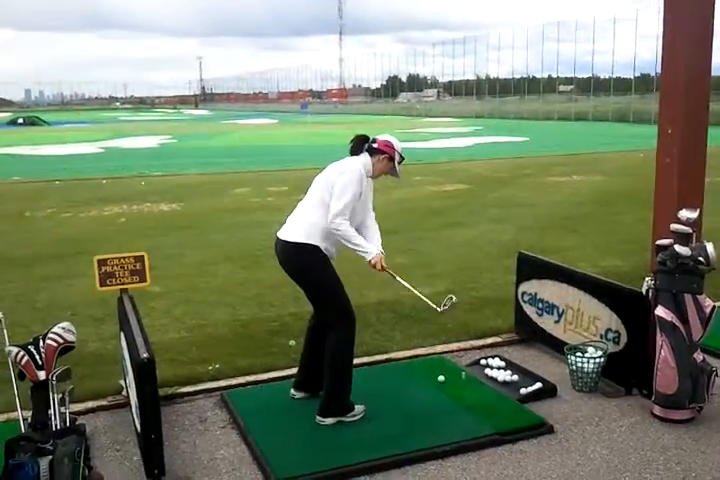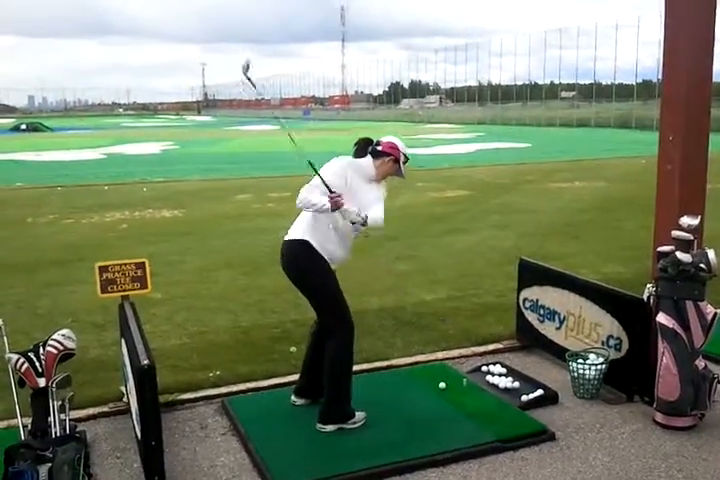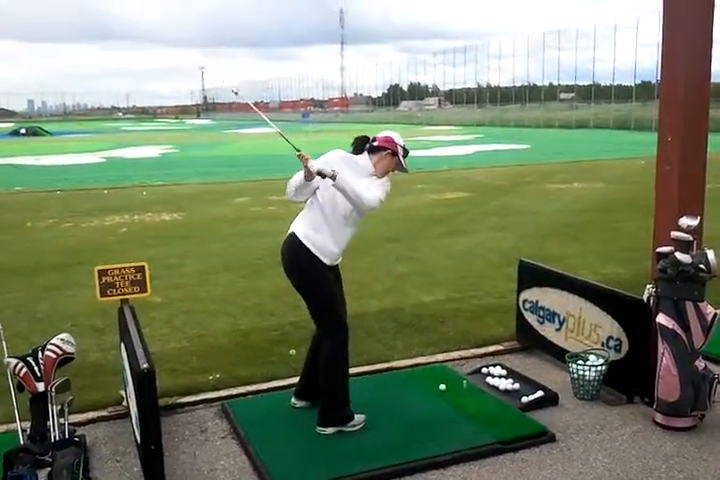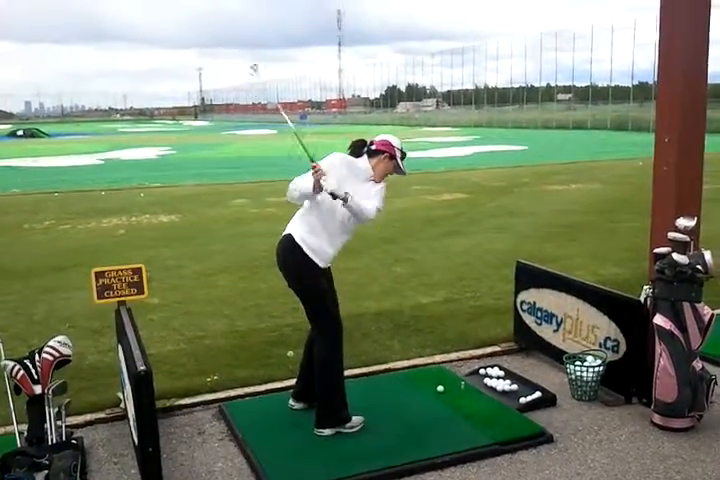
dt=0.2s
person 1, frame 1
left shoulder: (360, 176)
right shoulder: (353, 171)
left elbow: (368, 220)
right elbow: (337, 224)
left wrist: (378, 251)
right wrist: (369, 252)
left hip: (293, 244)
right hip: (303, 248)
left knee: (326, 312)
right knee: (342, 320)
left ankle: (307, 383)
right ankle: (334, 407)
person 1, frame 2
left shoulder: (376, 187)
right shoulder: (346, 166)
left elbow: (376, 217)
right elbow: (304, 199)
left wrist: (354, 214)
right wrist: (329, 205)
left hip: (317, 255)
right hip: (303, 250)
left knee: (329, 319)
right knee: (341, 326)
left ankle: (308, 390)
right ankle: (335, 414)
person 1, frame 3
left shoulder: (380, 183)
right shoulder: (338, 159)
left elbow: (367, 202)
right elbow: (294, 193)
left wrist: (332, 177)
right wrist: (308, 175)
left hip: (326, 258)
right hip: (302, 250)
left knee: (330, 321)
right knee: (335, 327)
left ankle: (307, 392)
right ankle: (334, 416)
person 1, frame 4
left shoulder: (377, 188)
right shoulder: (340, 163)
left elbow: (366, 212)
right elbow: (294, 193)
left wrist: (340, 192)
right wrist: (314, 184)
left hip: (318, 258)
right hip: (297, 250)
left knee: (324, 322)
right knee: (329, 328)
left ankle: (304, 393)
right ankle: (331, 417)
